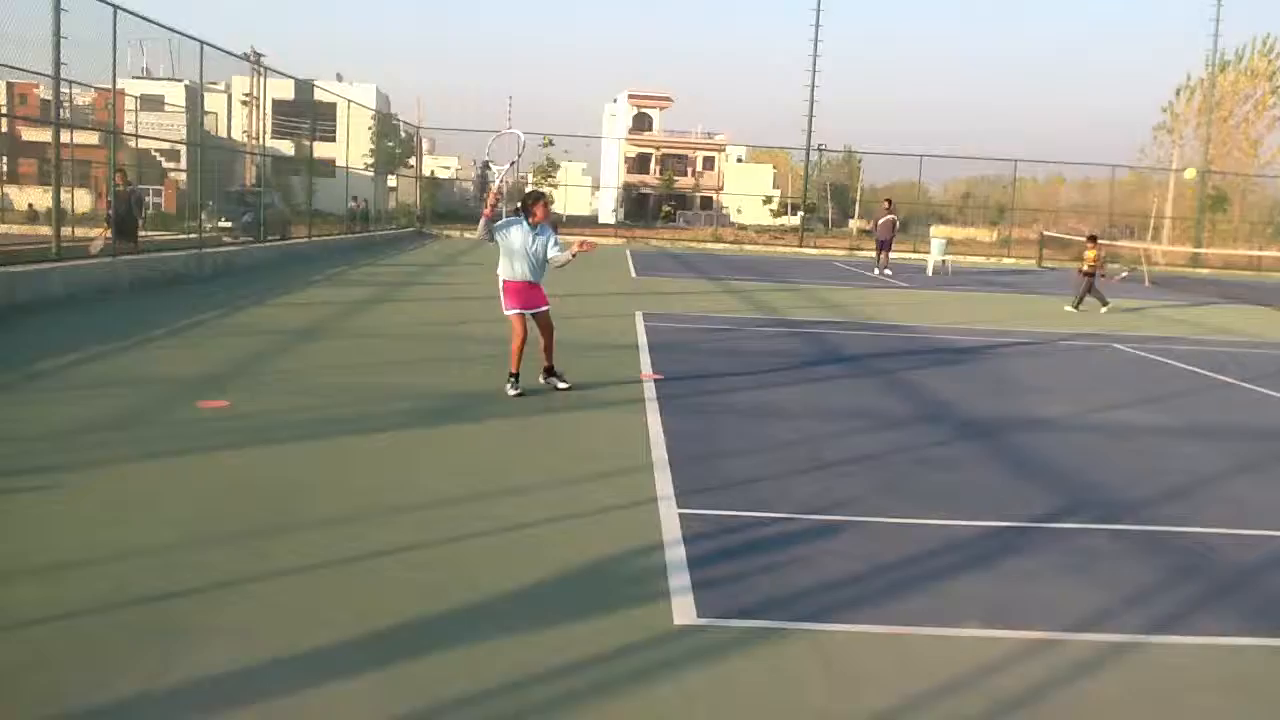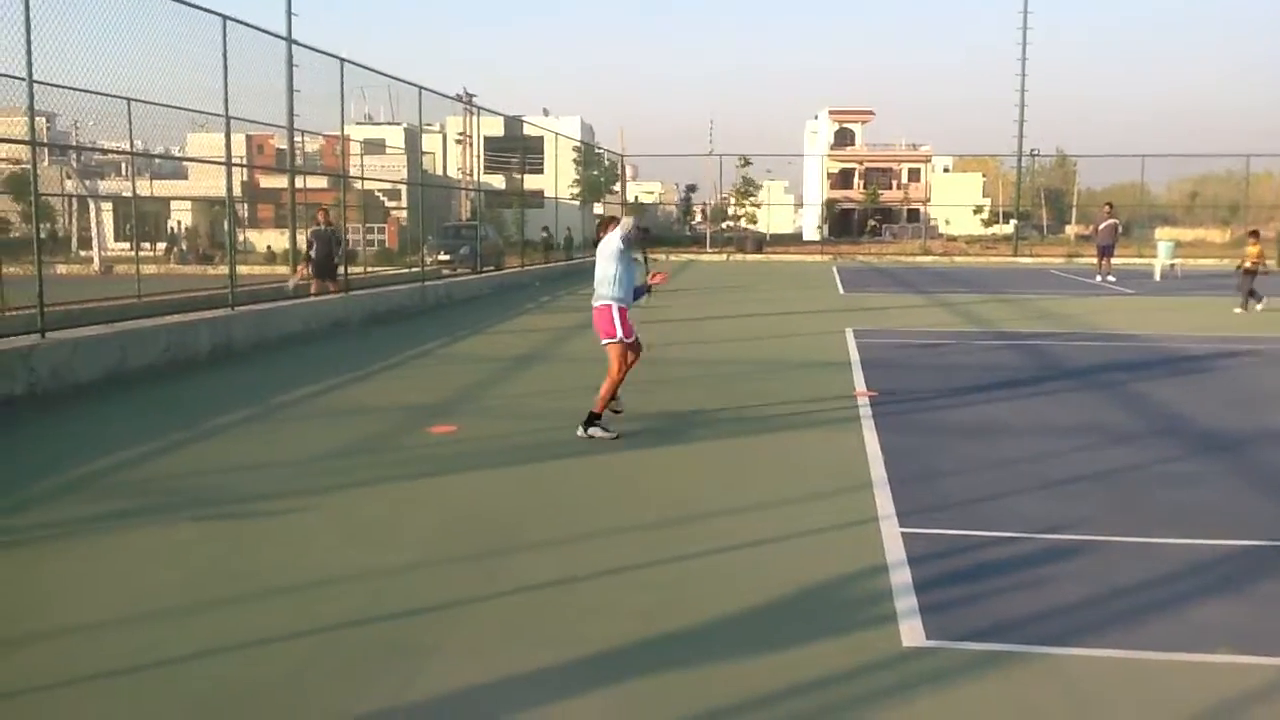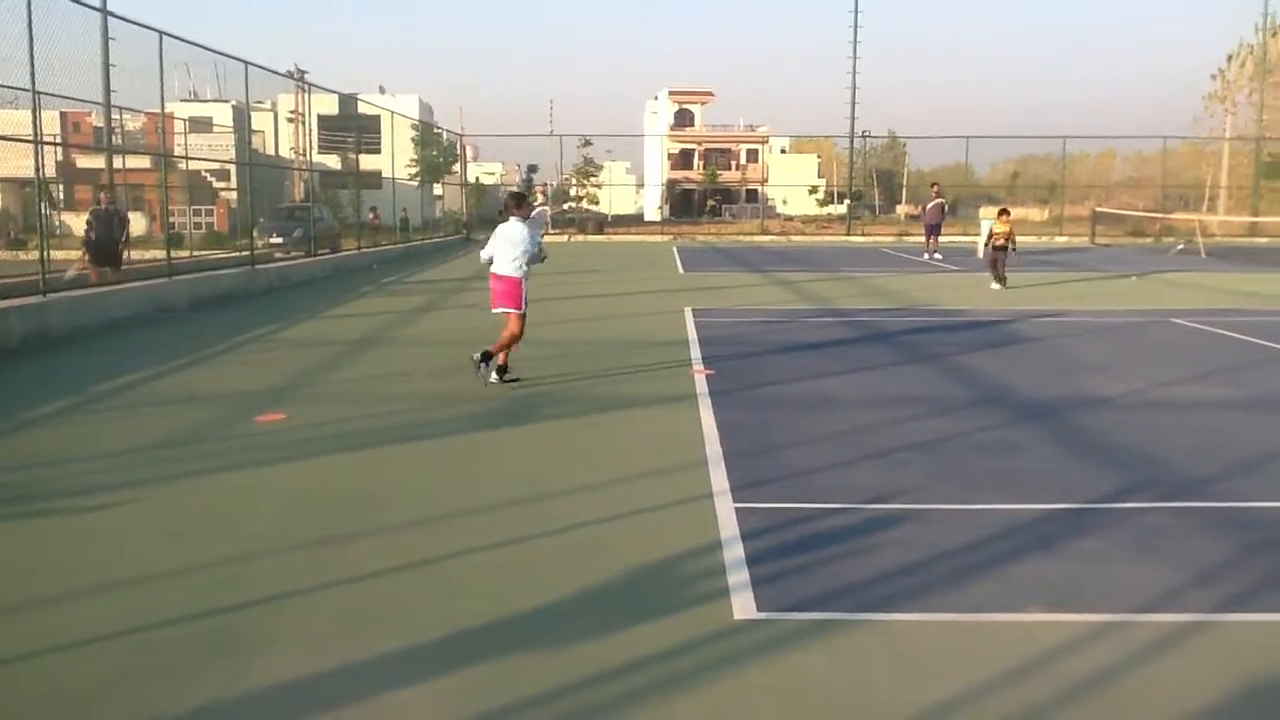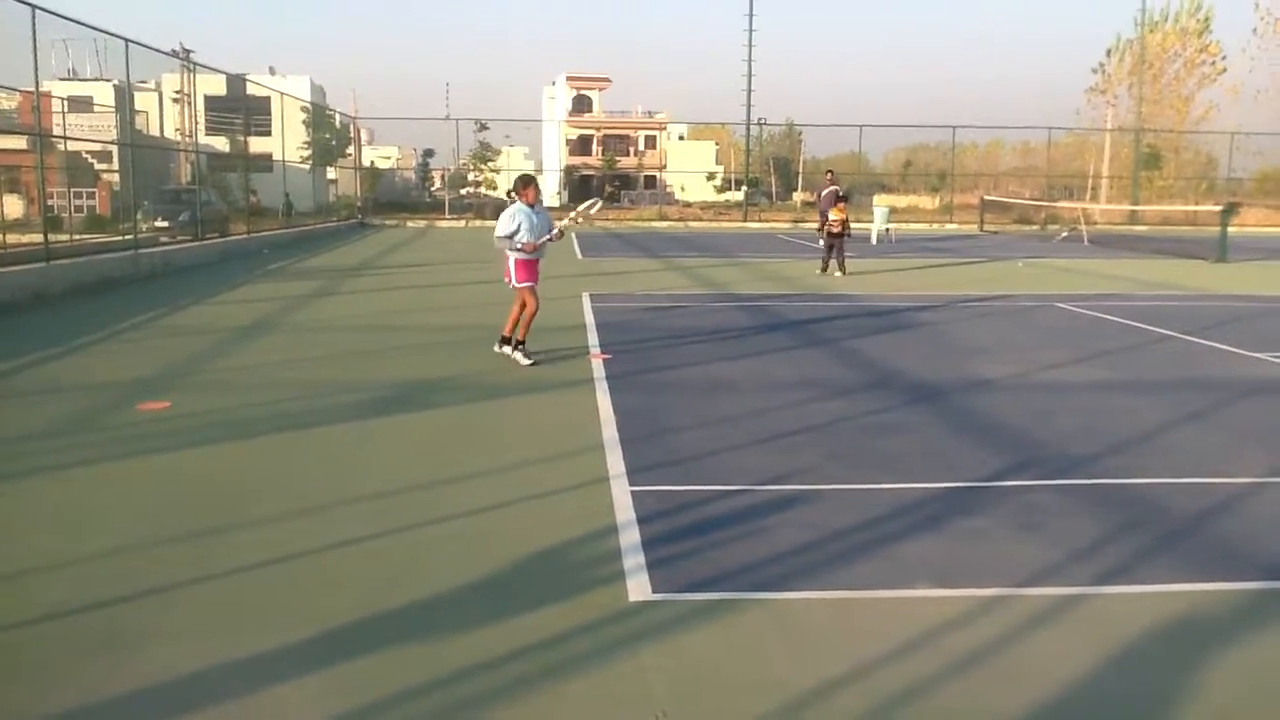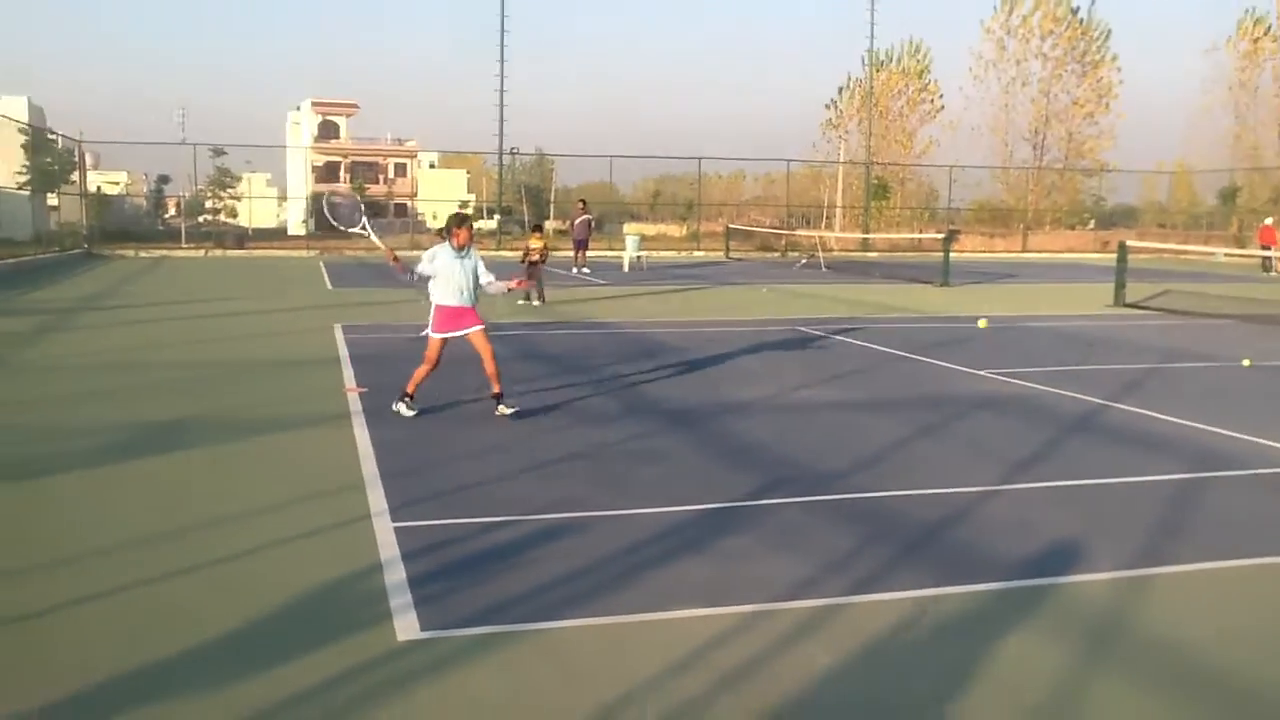
dt=1s
person 1, frame 1
left shoulder: (547, 232)
right shoulder: (510, 226)
left elbow: (555, 259)
right elbow: (483, 234)
left wrist: (574, 252)
right wrist: (489, 209)
left hip: (532, 286)
right hip: (512, 284)
left knee: (547, 330)
right knee: (520, 333)
left ankle: (549, 372)
right ankle: (513, 378)
person 1, frame 2
left shoulder: (619, 257)
right shoulder: (607, 245)
left elbow: (630, 295)
right elbow: (627, 224)
left wrist: (648, 283)
right wrist: (627, 223)
left hip: (613, 310)
right hip: (610, 311)
left knee: (636, 350)
right knee: (617, 370)
left ankle: (609, 396)
right ankle: (590, 423)
person 1, frame 3
left shoulder: (501, 229)
right shoulder: (523, 230)
left elbow: (485, 257)
right elbow: (529, 257)
right wrist: (539, 256)
left hip: (497, 278)
right hip: (514, 281)
left knee: (513, 328)
right knee: (516, 331)
left ankle: (500, 371)
right ankle: (485, 356)
person 1, frame 4
left shoulder: (540, 211)
right shoulder: (512, 213)
left elbow: (549, 232)
right elbow: (499, 239)
left wrist: (556, 233)
right wrist: (522, 246)
left hip: (533, 262)
right hip: (518, 263)
left knee: (521, 304)
right knee: (533, 305)
left ankle: (505, 342)
right ankle: (519, 345)
person 1, frame 5
left shoulder: (474, 256)
right shoulder: (435, 254)
left elbow: (489, 284)
right elbow: (414, 275)
left wrist: (509, 285)
right wrist: (397, 263)
left hip: (467, 312)
right hip: (443, 311)
left knee: (488, 352)
right knee: (431, 360)
left ankle: (499, 401)
right ankle: (404, 398)
